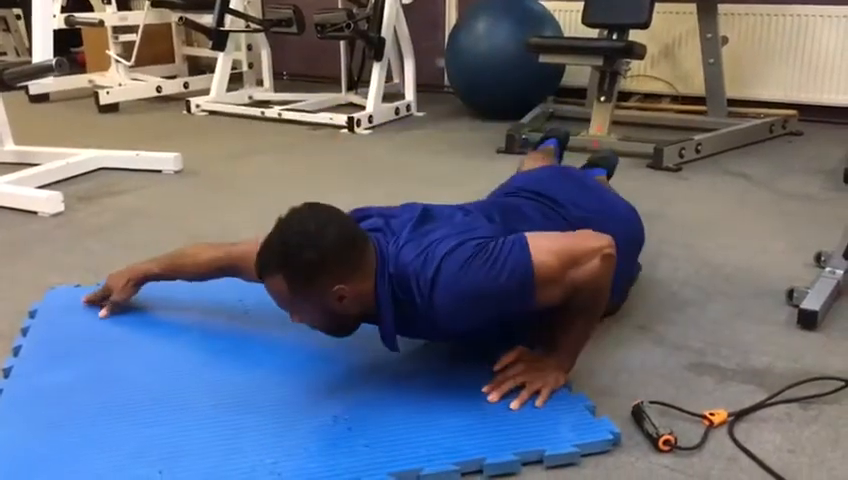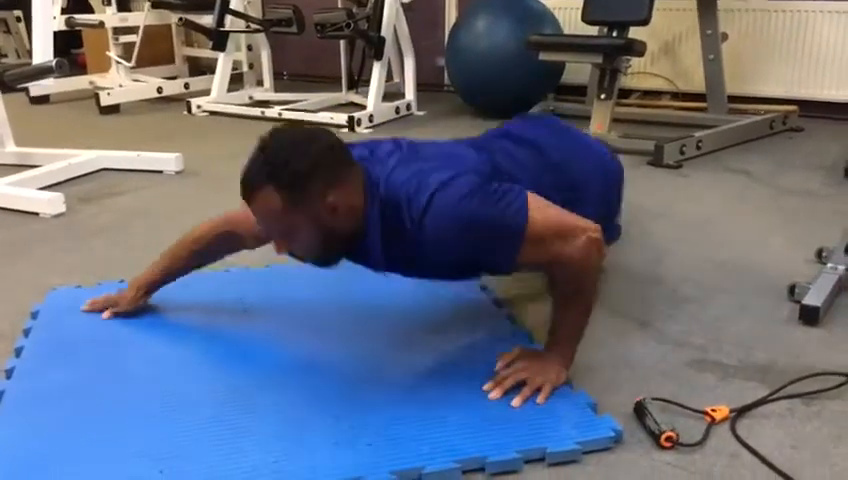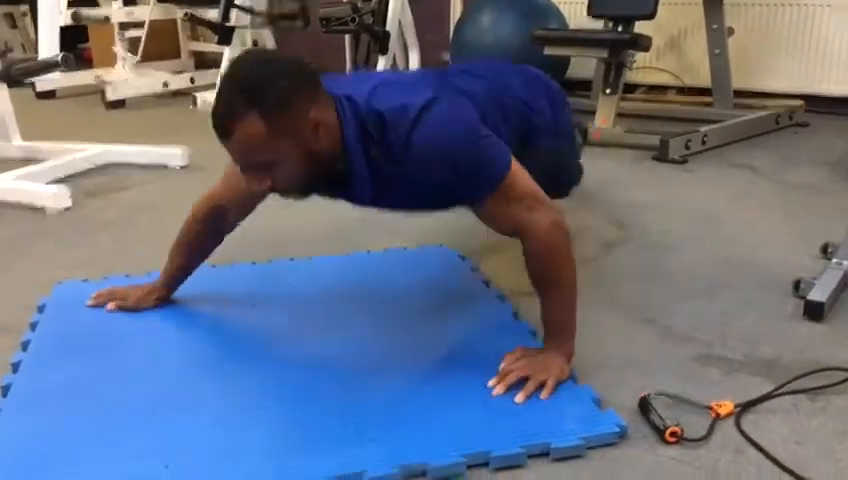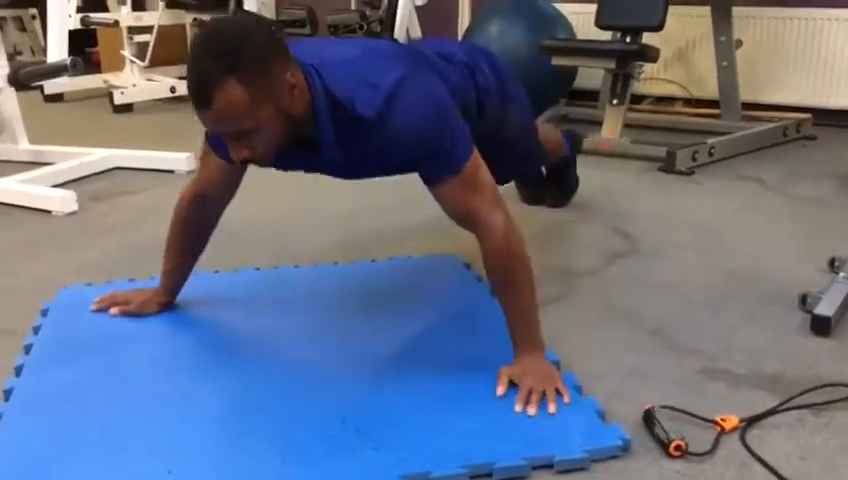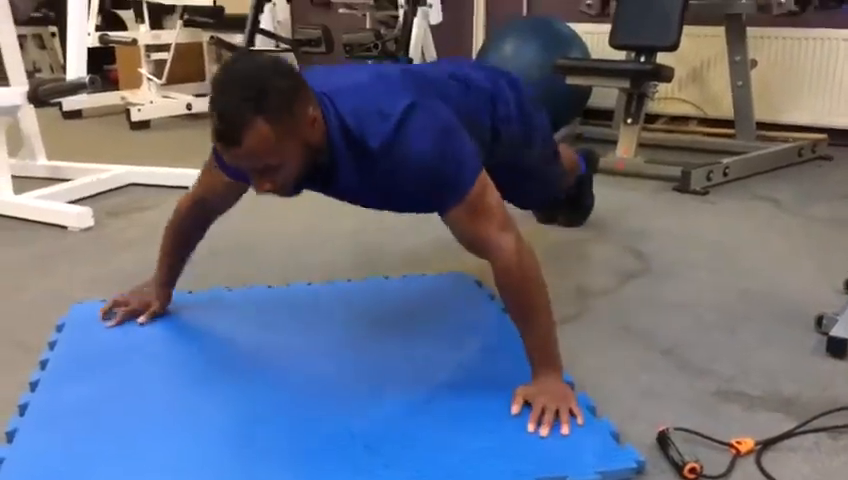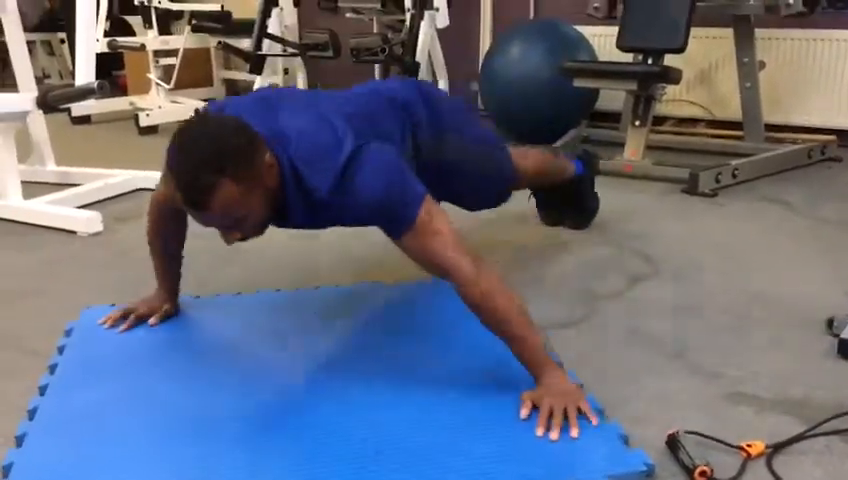
dt=0.3s
person 1, frame 1
left shoulder: (451, 286)
right shoulder: (356, 239)
left elbow: (597, 254)
right elbow: (235, 253)
left wrist: (556, 360)
right wrist: (141, 272)
left hip: (599, 225)
right hip: (527, 205)
left ankle: (595, 171)
right ankle: (548, 148)
person 1, frame 2
left shoulder: (442, 215)
right shoulder: (338, 182)
left elbow: (584, 239)
right elbow: (229, 228)
left wrist: (557, 357)
right wrist: (144, 285)
left hip: (578, 171)
right hip: (509, 148)
person 1, frame 3
left shoulder: (427, 134)
right shoulder: (271, 127)
left elbow: (544, 224)
right elbow: (219, 208)
left wrist: (557, 349)
right wrist: (161, 288)
left hip: (525, 109)
right hip: (464, 92)
left knee: (552, 176)
left ankle: (570, 151)
person 1, frame 4
left shoulder: (395, 106)
right shoulder: (242, 101)
left elbow: (491, 224)
right elbow: (202, 199)
left wrist: (530, 353)
right wrist: (164, 292)
left hip: (474, 88)
left knee: (523, 158)
left ankle: (562, 151)
person 1, frame 5
left shoulder: (404, 139)
right shoulder: (259, 126)
left elbow: (505, 249)
right elbow: (199, 204)
left wrist: (548, 374)
right wrist: (160, 287)
left hip: (497, 112)
right hip: (441, 99)
left knee: (542, 182)
left ankle: (578, 167)
right ankle: (567, 175)
person 1, frame 6
left shoulder: (347, 173)
right shoulder: (215, 153)
left elbow: (463, 268)
right elbow: (165, 207)
left wrist: (548, 374)
right wrist: (166, 292)
left hip: (415, 121)
right hip: (361, 113)
left knee: (507, 174)
left ankle: (575, 171)
